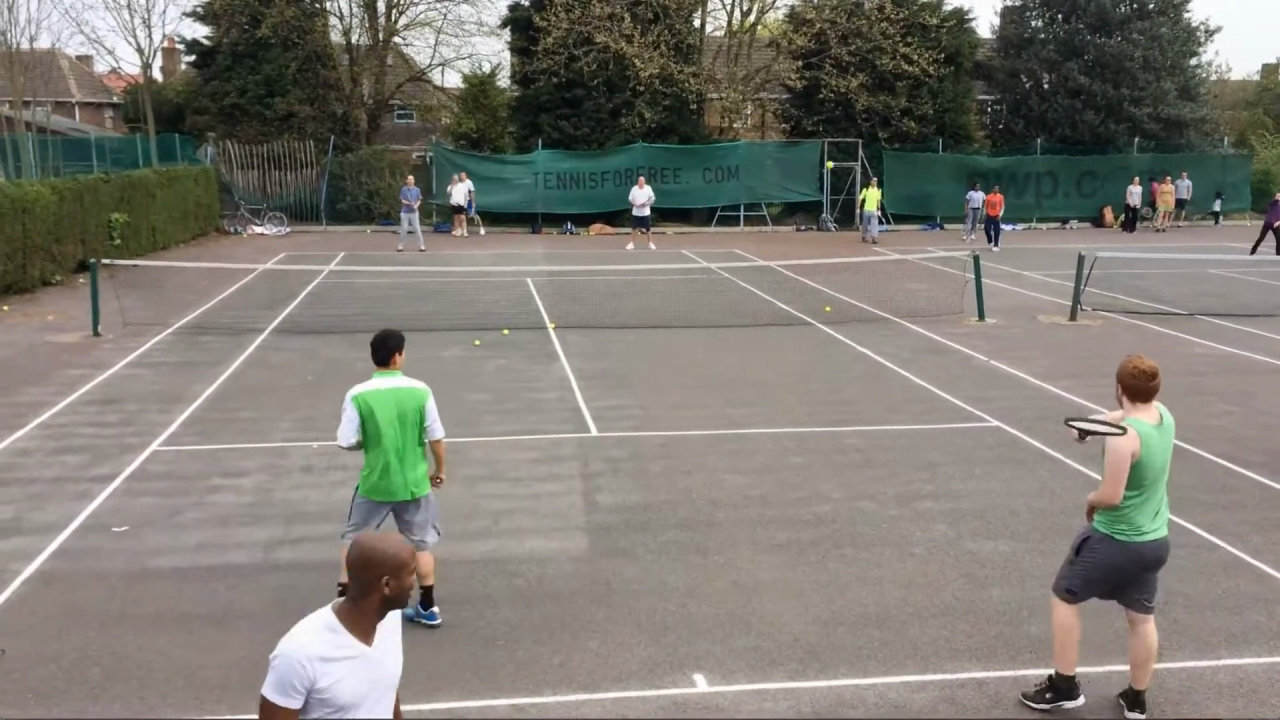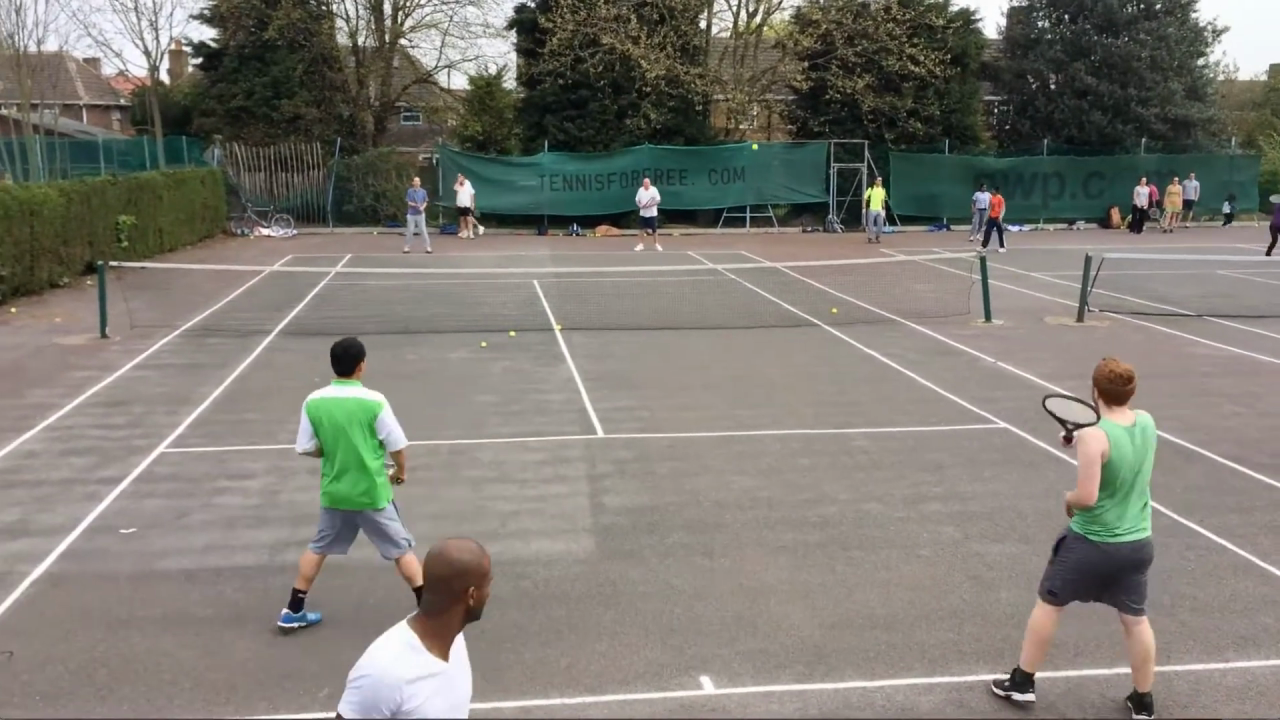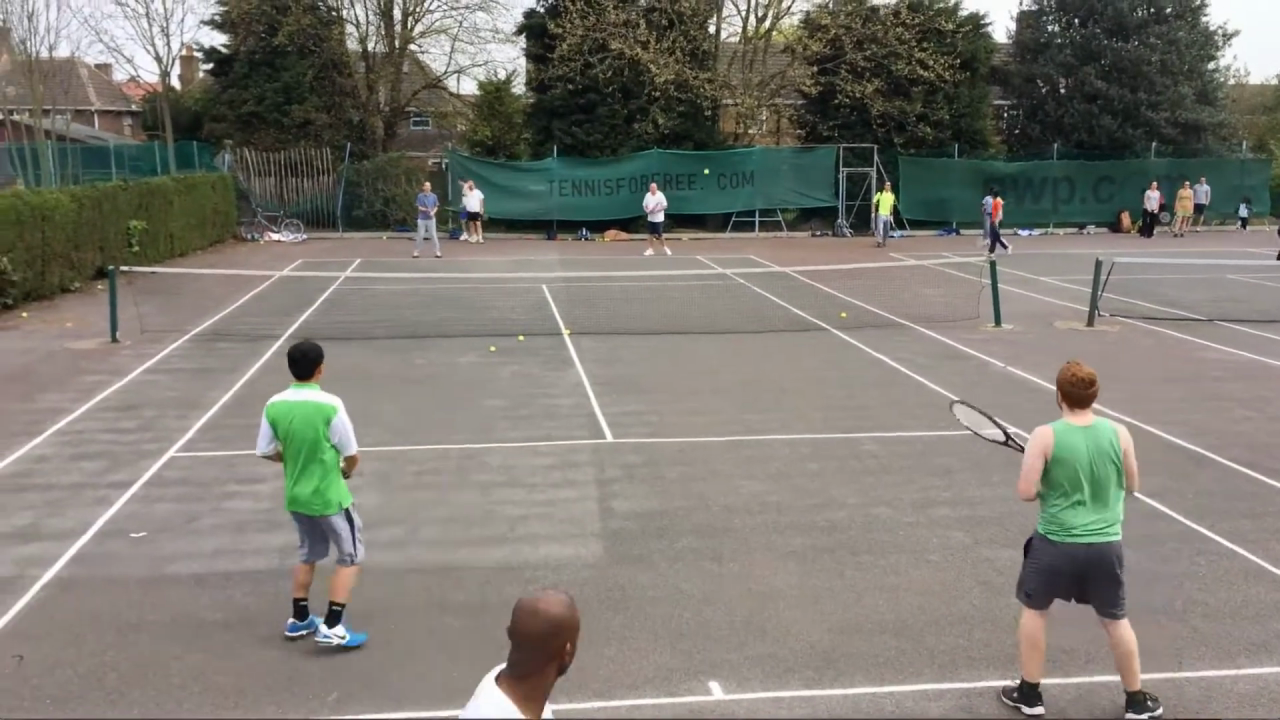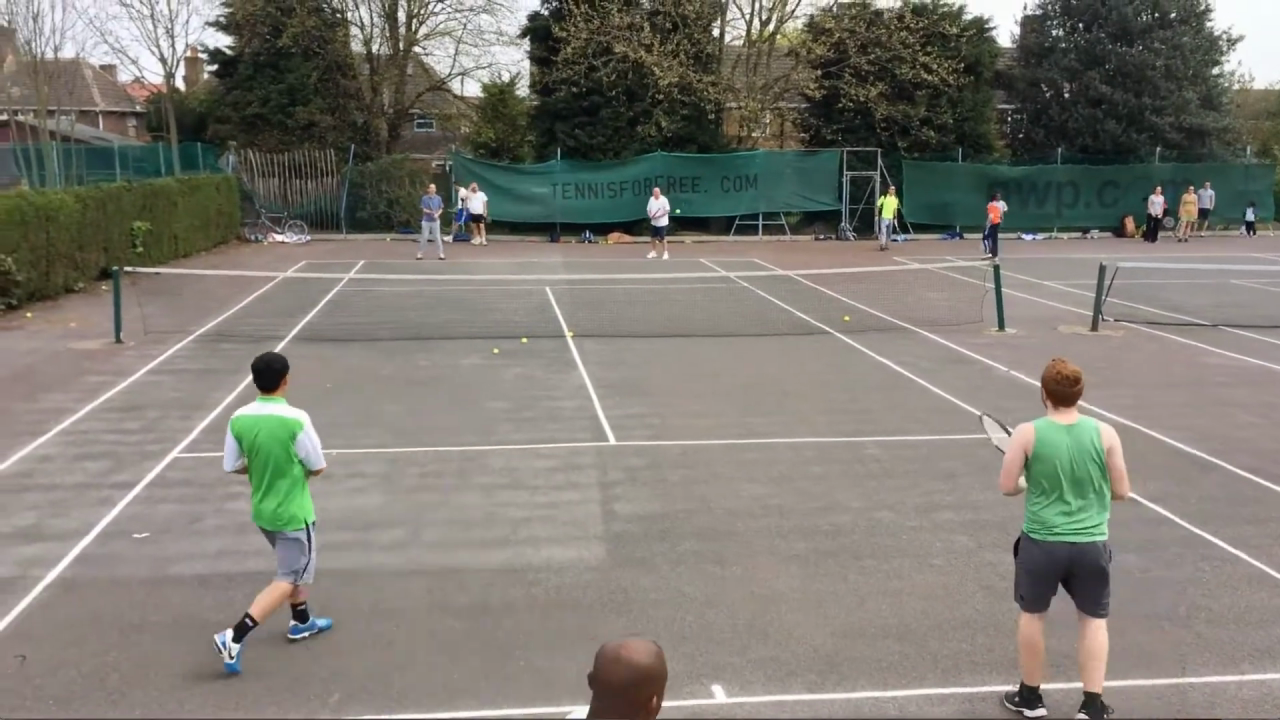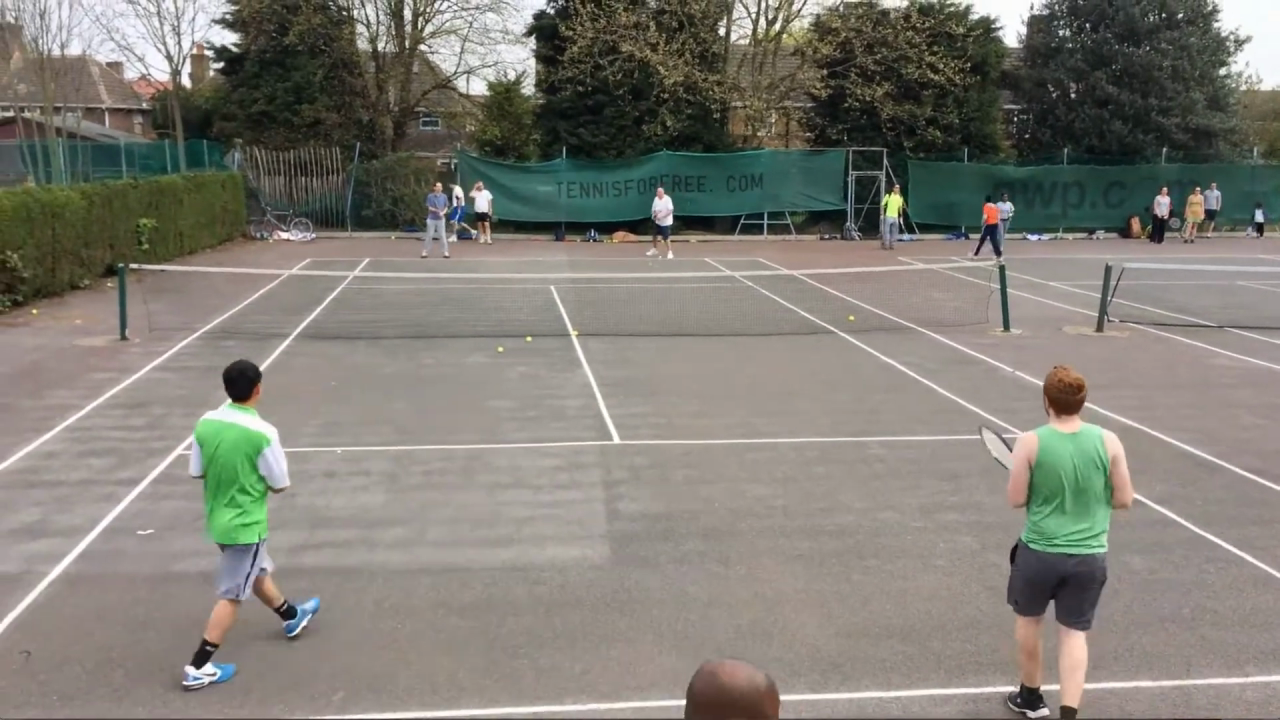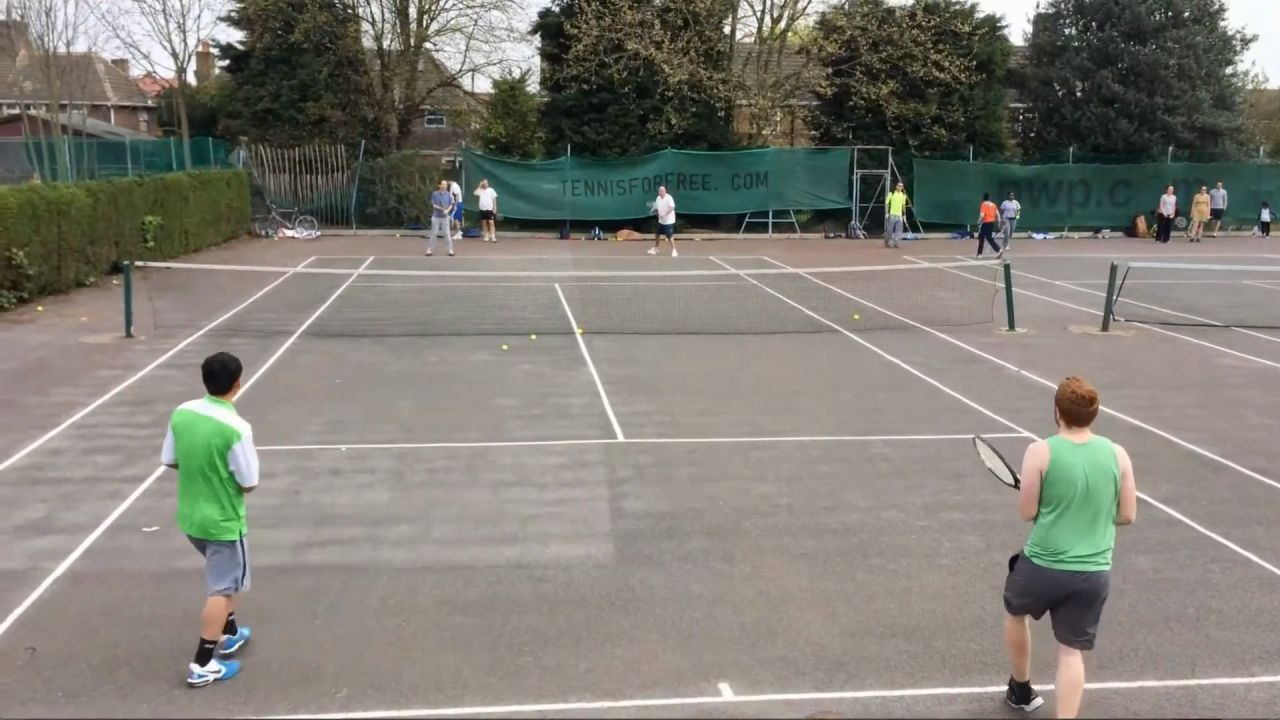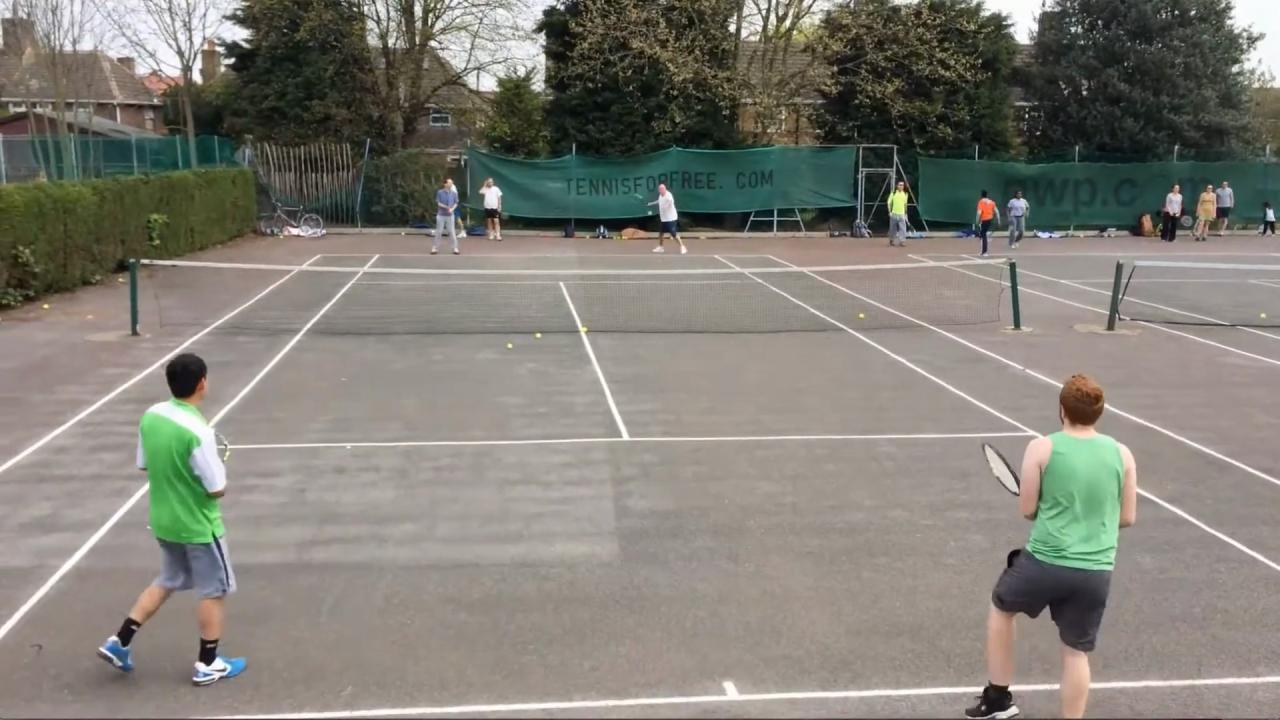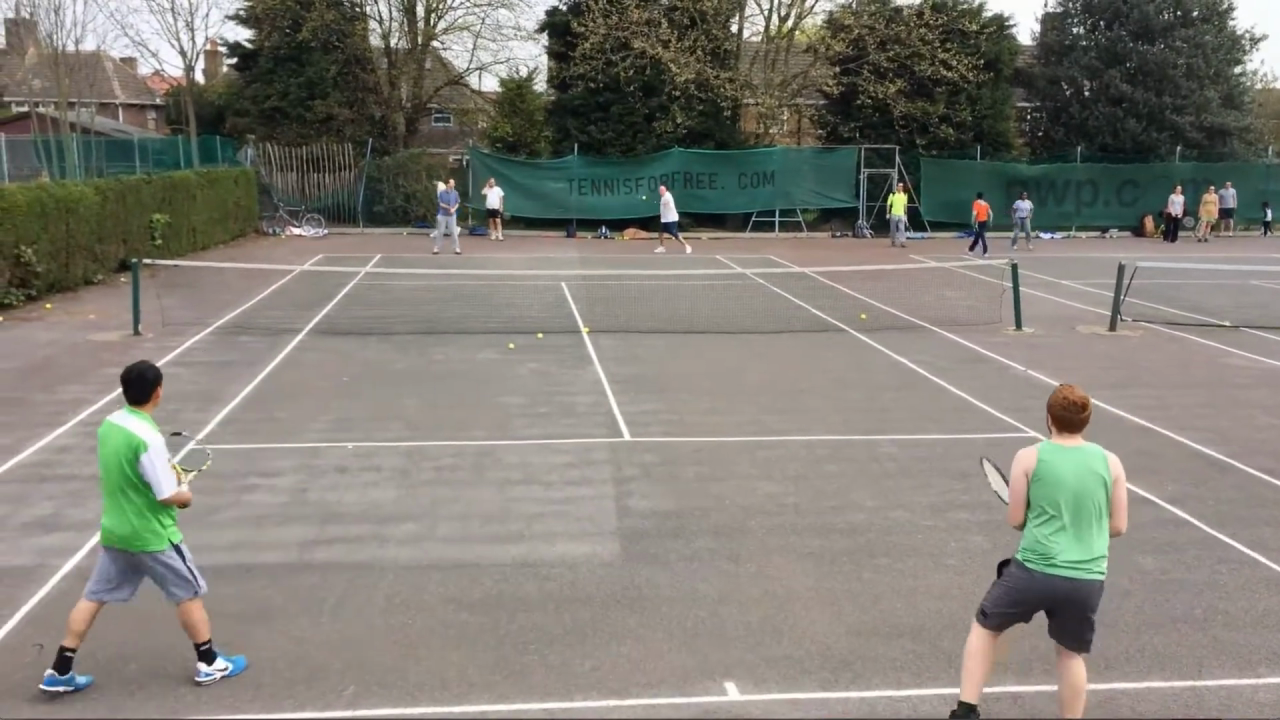
dt=0.2s
person 1, frame 1
left shoulder: (1122, 435)
right shoulder: (1163, 415)
left elbow: (1110, 497)
right elbow: (1124, 415)
left wrist: (1090, 502)
left hip: (1114, 542)
right hip: (1155, 542)
left knee: (1063, 600)
right knee: (1141, 618)
left ankle: (1064, 687)
person 1, frame 2
left shoulder: (1095, 436)
right shoulder: (1146, 422)
left elbow: (1086, 498)
left wrist: (1069, 498)
left hip: (1092, 543)
right hip: (1138, 544)
left knee: (1048, 604)
right knee: (1136, 620)
left ankle: (1022, 681)
person 1, frame 3
left shoulder: (1045, 436)
right shoulder: (1120, 433)
left elbow: (1025, 491)
right elbow: (1130, 486)
left hip: (1055, 543)
right hip: (1105, 544)
left knee: (1033, 610)
right knee: (1115, 620)
person 1, frame 4
left shoulder: (1027, 433)
right shoulder: (1104, 433)
left elbow: (1007, 486)
right elbow: (1122, 491)
left hip: (1041, 543)
right hip: (1091, 544)
left knee: (1032, 615)
right knee: (1094, 620)
person 1, frame 5
left shoulder: (1030, 443)
right shoulder: (1108, 442)
left elbow: (1016, 499)
right elbow: (1124, 500)
left hip: (1039, 551)
right hip: (1088, 556)
left knee: (1028, 620)
right knee: (1074, 633)
person 1, frame 6
left shoulder: (1040, 452)
right shoulder: (1117, 455)
left elbow: (1027, 512)
right elbow: (1127, 515)
left hip: (1042, 564)
right hip: (1092, 573)
left knee: (1015, 613)
right knee: (1071, 651)
left ankle: (1021, 690)
person 1, frame 7
left shoulder: (1042, 448)
right shoulder: (1121, 454)
left elbow: (1027, 509)
right elbow: (1127, 517)
left hip: (1044, 562)
right hip: (1095, 572)
left knee: (1001, 608)
right knee: (1076, 652)
person 1, frame 8
left shoulder: (1029, 457)
right shoulder: (1110, 462)
left elbow: (1016, 520)
right elbow: (1118, 526)
left hip: (1033, 570)
right hip: (1087, 580)
left knee: (984, 628)
right knee: (1071, 655)
person 2, frame 1
left shoulder: (357, 395)
right shoulder: (420, 391)
left elbow: (346, 441)
right elbow: (436, 438)
right wrist: (439, 469)
left hip: (375, 484)
right hip: (415, 483)
left knee: (354, 539)
right knee: (421, 544)
right ankle: (428, 607)
person 2, frame 2
left shoulder: (314, 402)
right shoulder: (375, 402)
left elbow: (305, 448)
right elbow: (397, 447)
right wrist: (400, 472)
left hip: (334, 493)
right hip: (373, 493)
left knee: (318, 548)
right knee: (400, 550)
left ankle: (293, 611)
person 2, frame 3
left shoulder: (273, 405)
right shoulder: (330, 405)
left elbow: (266, 451)
right elbow: (351, 453)
right wrist: (346, 470)
left hip: (297, 497)
right hip: (330, 499)
left knee: (308, 556)
right knee: (349, 559)
left ankle: (299, 619)
right ankle: (332, 626)
person 2, frame 4
left shoulder: (238, 419)
right shoulder: (296, 420)
left elbow: (232, 466)
right elbow: (317, 467)
left hip: (263, 510)
right hip: (293, 513)
left knee: (289, 568)
right knee: (289, 578)
left ankle: (302, 622)
right ankle: (234, 637)
person 2, frame 5
left shoulder: (205, 423)
right shoulder: (263, 433)
left elbow: (197, 471)
right elbow: (279, 484)
left hip: (216, 521)
right hip: (245, 526)
left knee: (257, 570)
right knee: (231, 595)
left ankle: (291, 617)
right ankle: (198, 667)
person 2, frame 6
left shoulder: (182, 413)
right shoulder: (235, 428)
left elbow: (171, 461)
right elbow: (249, 484)
left hip: (189, 516)
right hip: (222, 521)
left knee: (222, 578)
right knee: (222, 589)
left ankle: (228, 634)
right ankle: (203, 665)
person 2, frame 7
left shoulder: (151, 416)
right shoulder: (198, 431)
left elbow: (144, 464)
right elbow: (217, 489)
right wrist: (220, 484)
left hip: (163, 520)
right hip: (197, 525)
left knee: (169, 582)
right knee: (215, 590)
left ankle: (120, 642)
right ankle: (208, 663)
person 2, frame 8
left shoulder: (109, 424)
right shoulder: (148, 438)
right elbow: (169, 497)
right wrist: (183, 493)
left hip: (114, 531)
right hip: (151, 534)
left knee: (96, 596)
right knee: (189, 593)
left ankle: (59, 672)
right ankle: (209, 663)
